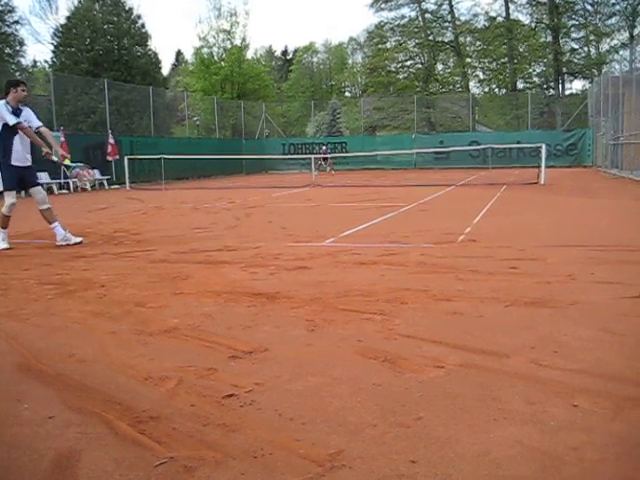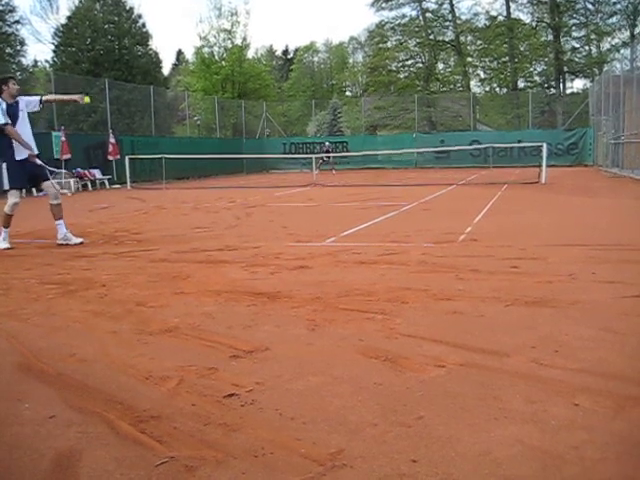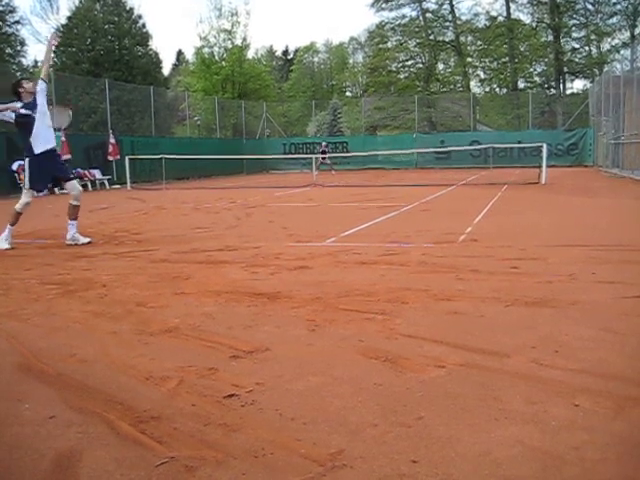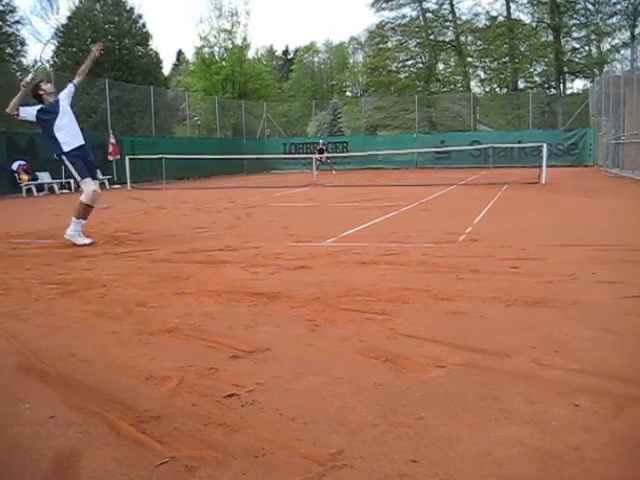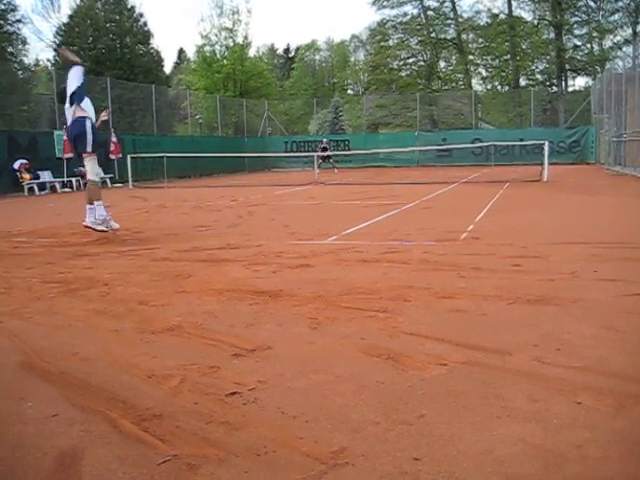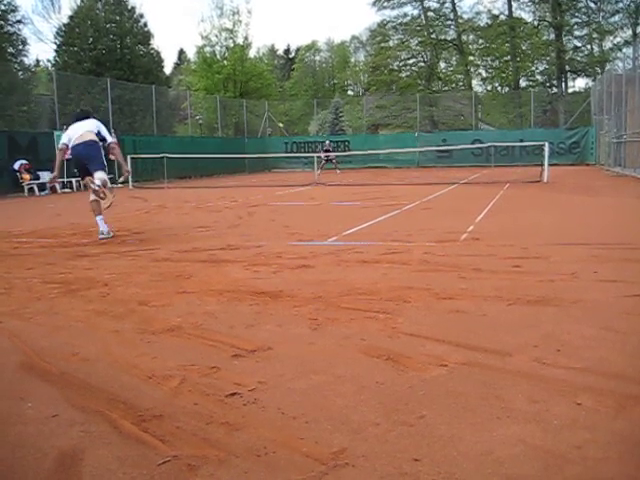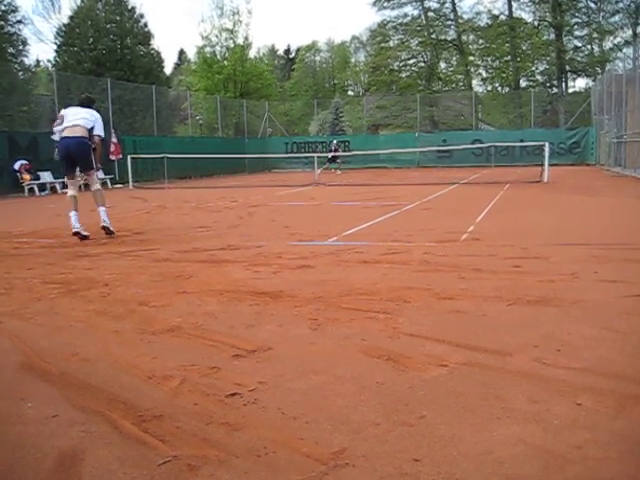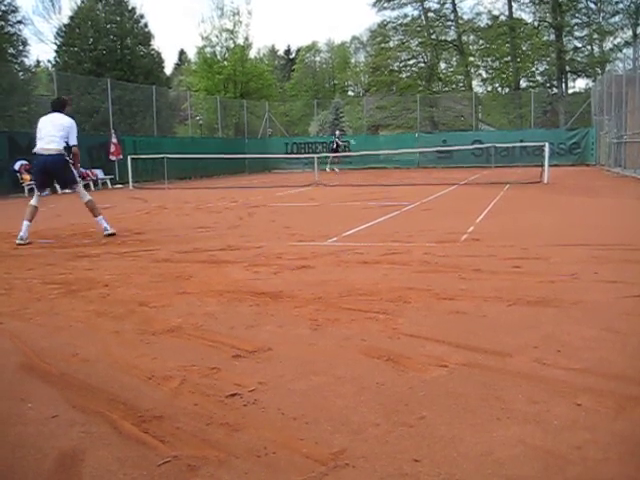
dt=0.3s
person 1, frame 1
left shoulder: (26, 111)
left elbow: (42, 129)
right elbow: (23, 129)
left wrist: (58, 149)
right wrist: (43, 147)
left hip: (25, 162)
left knee: (41, 197)
left ankle: (61, 235)
person 1, frame 2
left shoulder: (22, 102)
left elbow: (47, 98)
left wrist: (71, 97)
right wrist: (28, 148)
left hip: (31, 159)
left knee: (53, 192)
left ankle: (63, 235)
person 1, frame 3
left shoulder: (39, 96)
left elbow: (45, 69)
left wrist: (50, 46)
left hip: (52, 153)
right hip: (35, 157)
left knee: (75, 191)
right knee: (27, 199)
left ankle: (72, 234)
person 1, frame 4
left shoulder: (62, 99)
right shoulder: (39, 111)
left elbow: (79, 77)
right elbow: (10, 111)
left wrist: (92, 56)
right wrist: (21, 90)
left hip: (82, 150)
right hip: (67, 154)
left knee: (93, 191)
right knee: (90, 189)
left ankle: (77, 226)
right ankle: (74, 229)
person 1, frame 5
left shoulder: (71, 107)
right shoulder: (73, 91)
right elbow: (77, 65)
left wrist: (98, 120)
left hip: (77, 129)
right hip: (82, 124)
left knee: (94, 172)
right knee: (93, 170)
left ankle: (98, 216)
right ankle: (96, 216)
person 1, frame 6
left shoulder: (70, 129)
right shoulder: (95, 123)
left elbow: (61, 150)
right elbow: (113, 145)
left wrist: (56, 171)
right wrist: (124, 166)
left hip: (77, 153)
right hip: (92, 147)
left knee: (92, 193)
right knee: (100, 177)
left ankle: (103, 229)
right ankle: (97, 184)
person 1, frame 7
left shoulder: (68, 110)
right shoulder: (95, 115)
left elbow: (58, 121)
right elbow: (97, 140)
right wrist: (96, 161)
left hip: (64, 143)
right hip: (81, 142)
left knee: (72, 187)
right knee: (93, 182)
left ankle: (75, 224)
right ankle: (104, 219)
person 1, frame 8
left shoulder: (42, 120)
right shoulder: (69, 122)
right elbow: (74, 150)
right wrist: (76, 165)
left hip: (40, 159)
right hip: (58, 159)
left knee: (37, 195)
right knee: (81, 193)
left ankle: (23, 234)
right ankle: (105, 226)
